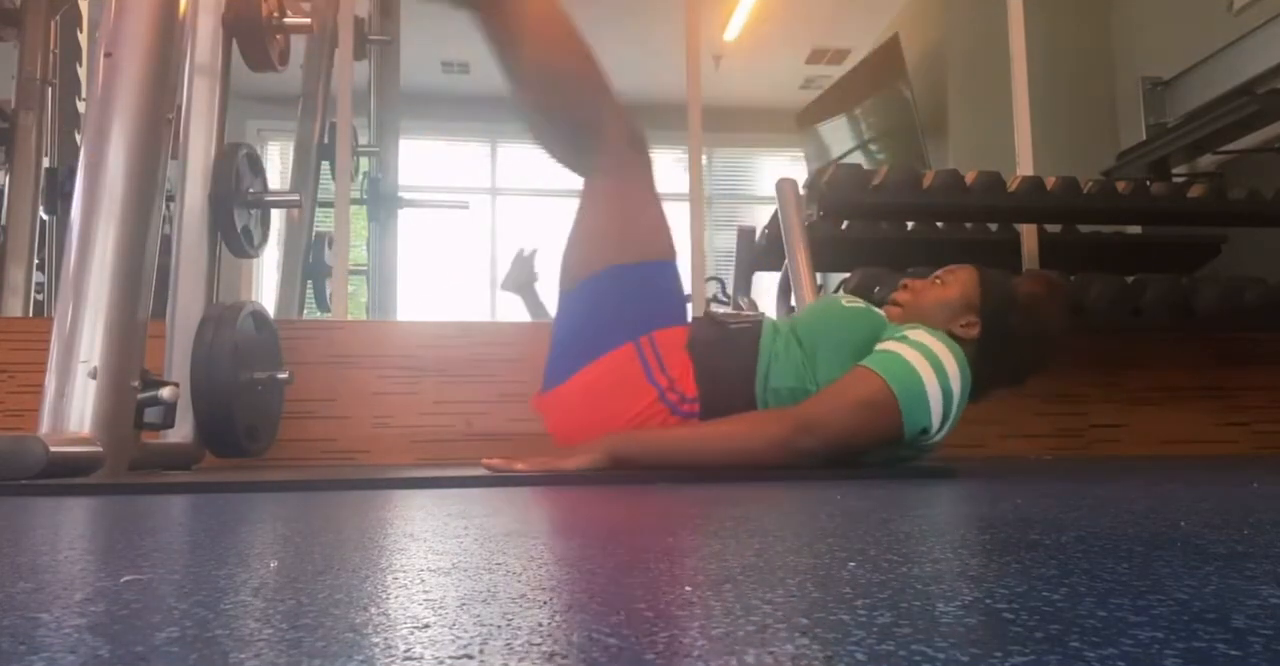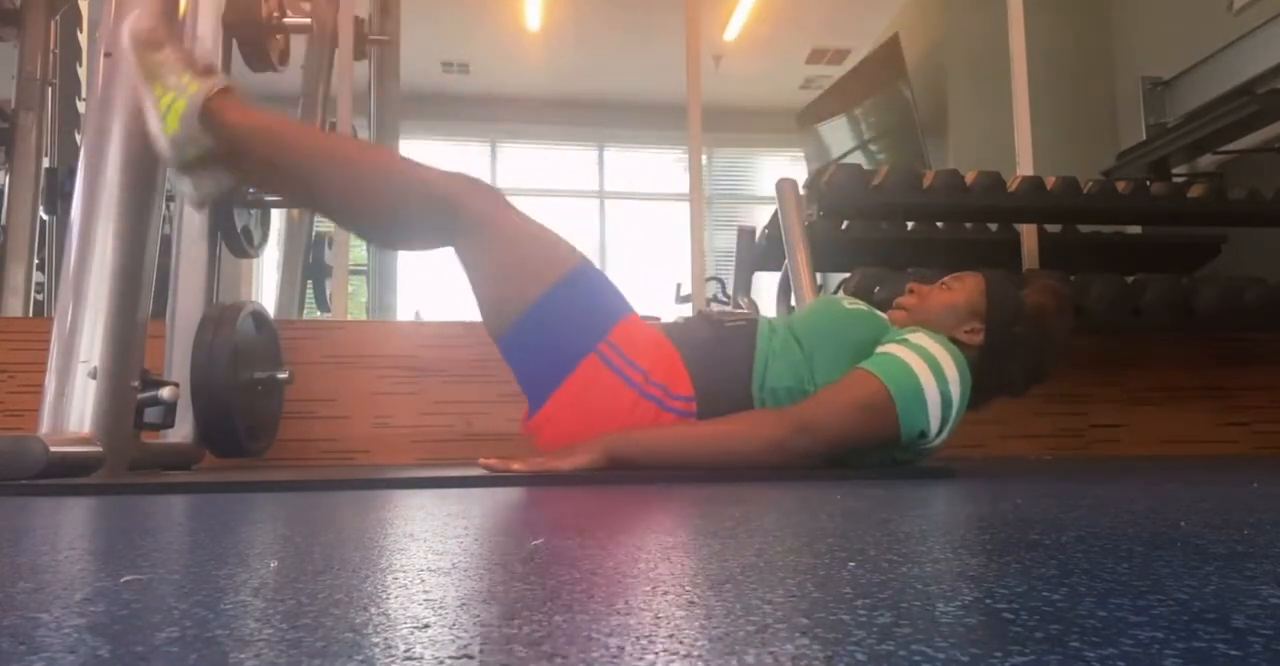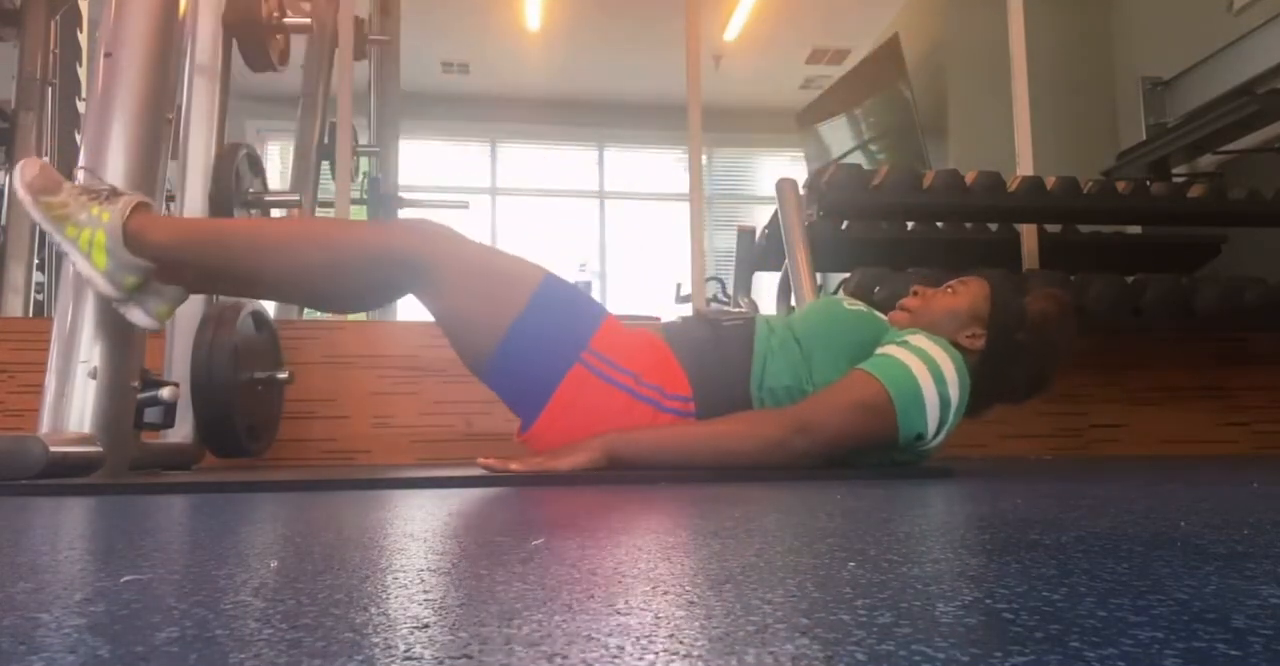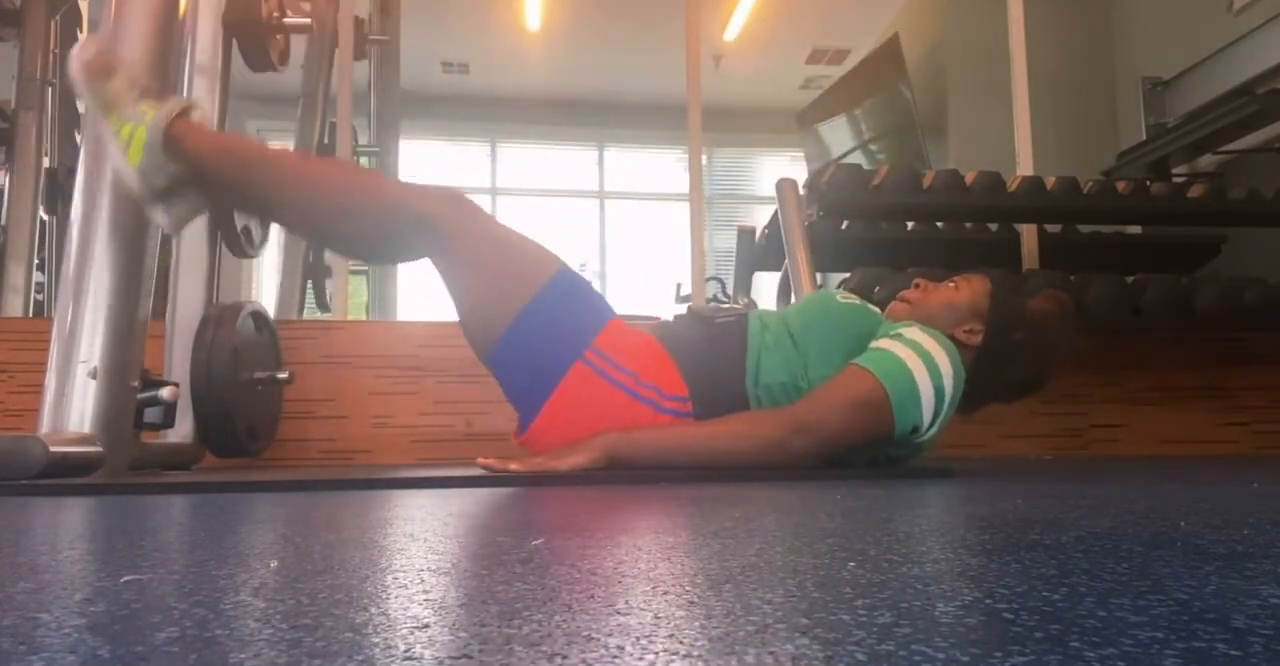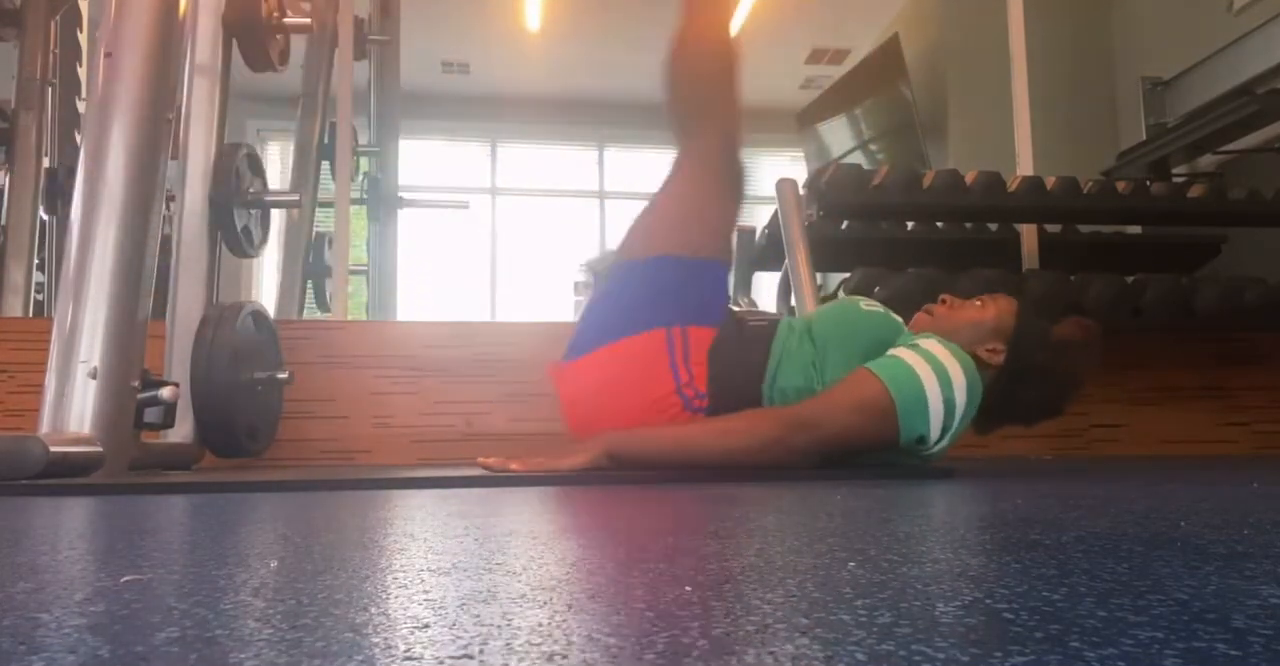
dt=0.5s
person 1, frame 1
left shoulder: (930, 364)
right shoulder: (908, 347)
left elbow: (801, 433)
left wrist: (609, 449)
left hip: (635, 397)
right hip: (652, 380)
left knee: (613, 154)
person 1, frame 2
left shoulder: (927, 368)
right shoulder: (897, 340)
left elbow: (798, 430)
left wrist: (607, 446)
left hip: (649, 394)
right hip: (652, 380)
left knee: (460, 200)
right knee: (463, 210)
left ankle: (209, 115)
right ankle: (220, 130)
person 1, frame 3
left shoulder: (929, 370)
right shoulder: (899, 350)
left elbow: (795, 434)
left wrist: (603, 447)
left hip: (641, 400)
right hip: (648, 377)
left knee: (421, 246)
right knee: (427, 253)
left ankle: (139, 236)
right ankle: (157, 253)
person 1, frame 4
left shoulder: (922, 363)
right shoulder: (891, 343)
left elbow: (791, 435)
left wrist: (606, 448)
left hip: (645, 406)
right hip: (639, 381)
left knee: (442, 216)
right knee: (443, 220)
left ankle: (175, 145)
right ankle: (191, 165)
person 1, frame 5
left shoulder: (941, 373)
right shoulder: (923, 357)
left elbow: (799, 430)
left wrist: (607, 446)
left hip: (655, 388)
right hip: (686, 373)
left knee: (708, 147)
